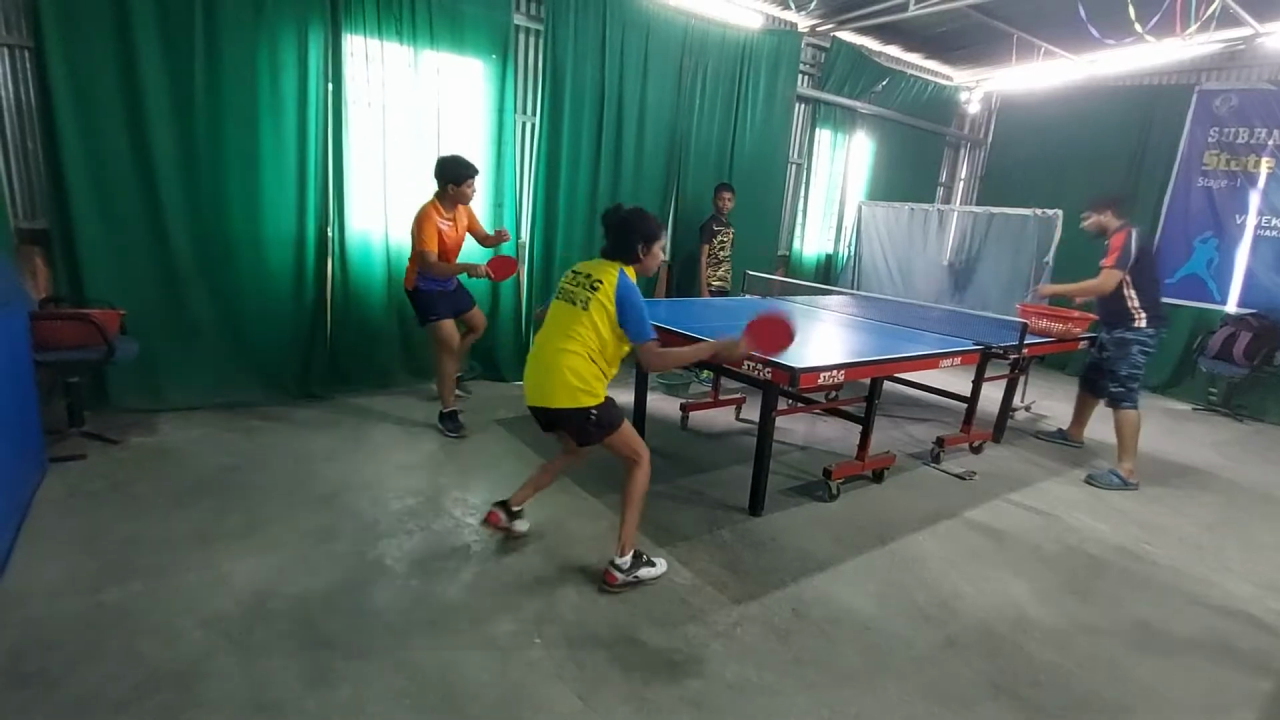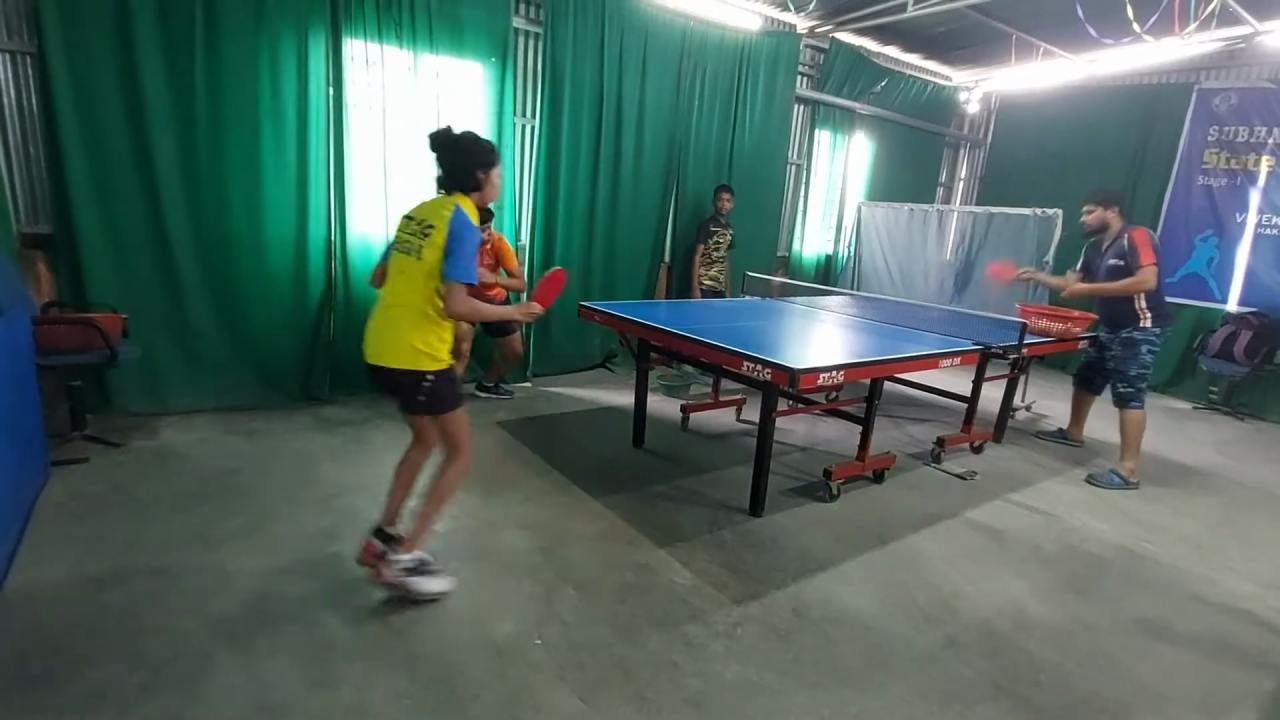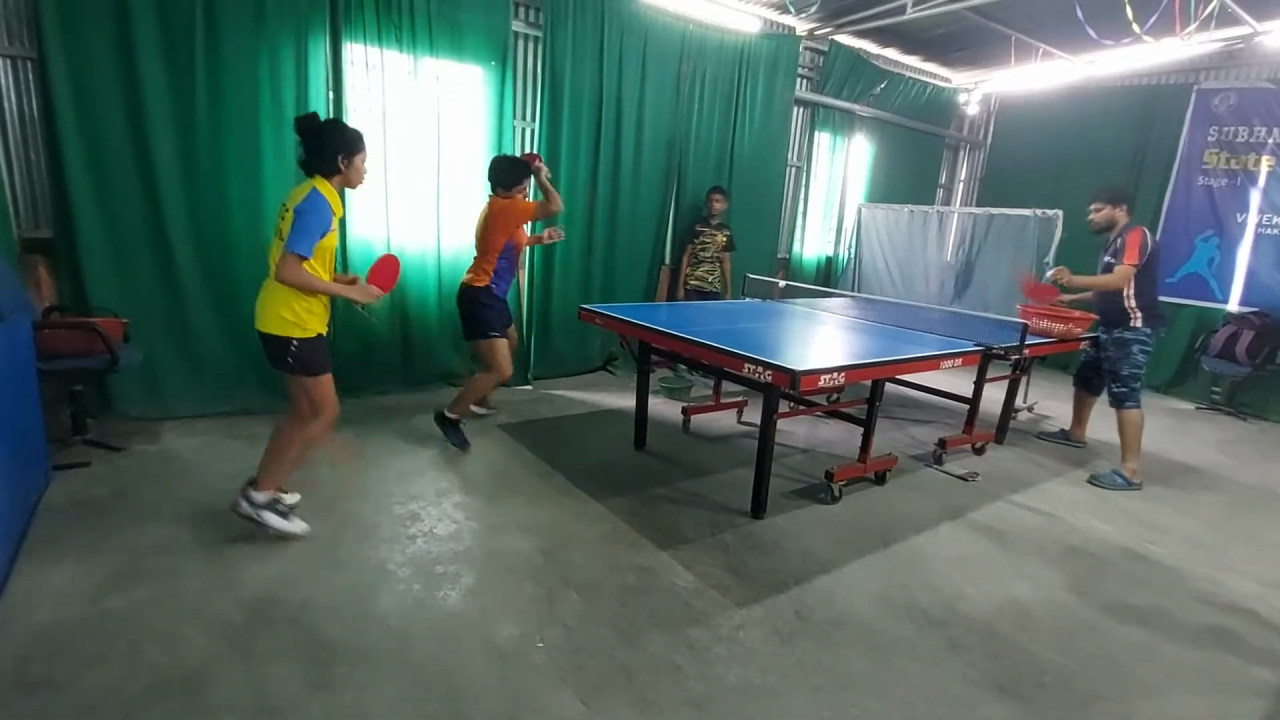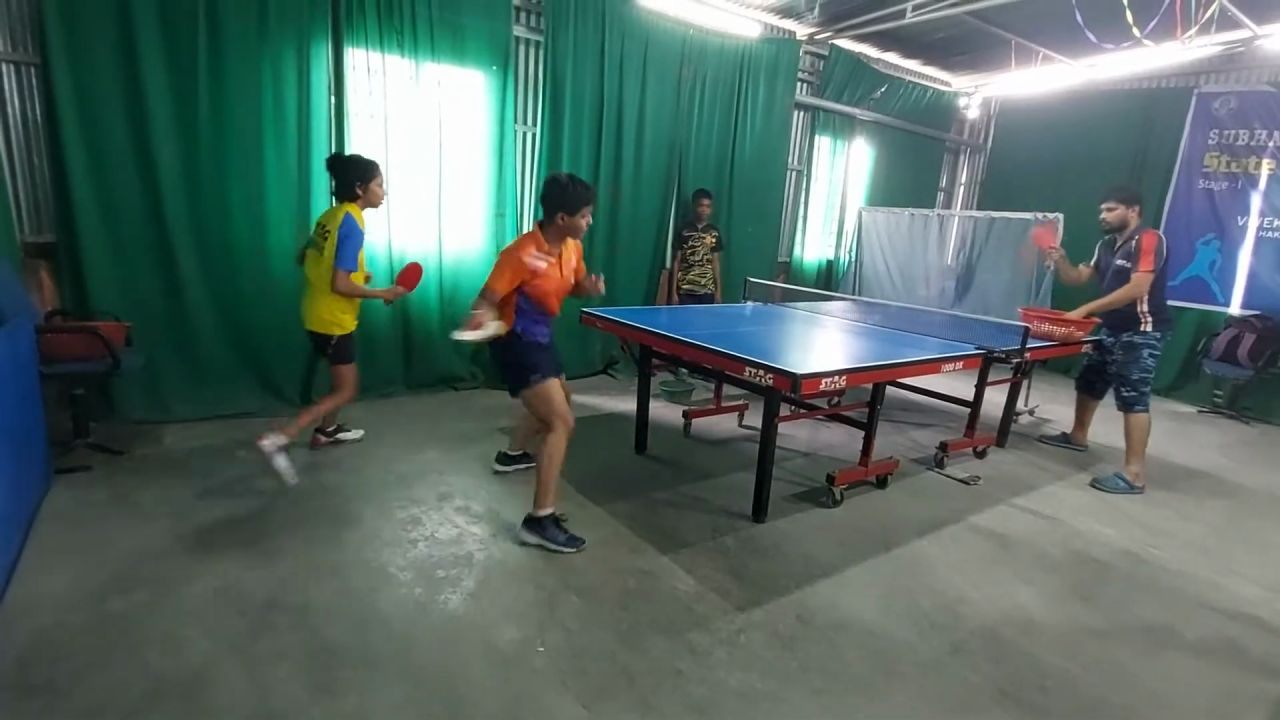
dt=0.5s
person 1, frame 1
left shoulder: (579, 271)
right shoulder: (624, 288)
right elbow: (652, 360)
right wrist: (718, 348)
left hip: (538, 386)
right hip: (575, 391)
left knee: (577, 447)
right knee: (639, 459)
left ankle: (507, 509)
right ankle: (623, 562)
person 1, frame 2
left shoulder: (417, 215)
right shoulder: (461, 224)
left elbow: (379, 278)
right elbow: (457, 305)
right wrist: (514, 312)
left hip: (383, 347)
right hip: (417, 355)
left knee: (425, 436)
right knee: (459, 451)
left ankle: (385, 534)
right ankle: (405, 559)
person 1, frame 3
left shoulder: (307, 194)
right shoulder: (318, 203)
right elbow: (287, 272)
left wrist: (334, 279)
right wrist: (349, 292)
left hip: (282, 320)
right hip: (294, 324)
left knee: (302, 407)
right knee: (324, 414)
left ankle: (265, 487)
right ankle: (261, 495)
person 1, frame 4
left shoulder: (329, 217)
right shoulder: (351, 225)
left elbow: (306, 261)
right elbow: (339, 284)
right wrist: (382, 293)
left hip: (318, 315)
right hip: (330, 321)
left knee: (343, 377)
right knee: (343, 391)
left ankle: (327, 430)
right ankle: (275, 439)
person 2, frame 1
left shoulder: (1125, 237)
right shoulder: (1119, 240)
left elbow: (1104, 285)
left wrist: (1056, 289)
right wrist: (1081, 297)
left hip: (1136, 329)
right hip: (1115, 328)
left knee: (1122, 395)
right knee: (1091, 380)
left ankle: (1126, 471)
right ankle: (1074, 432)
person 2, frame 2
left shoulder: (1138, 237)
right shoulder: (1094, 247)
left elbow: (1147, 281)
right elbow: (1070, 282)
left wrist: (1090, 288)
right wrist: (1038, 277)
left hip: (1139, 330)
right hip: (1110, 329)
left knee: (1128, 395)
right knee: (1085, 379)
left ankle: (1127, 471)
right ankle: (1074, 431)
person 2, frame 3
left shoulder: (1136, 236)
right shoulder: (1112, 241)
left elbow: (1119, 281)
left wrist: (1073, 280)
right wrist: (1073, 297)
left hip: (1134, 329)
right hip: (1109, 327)
left knee: (1124, 394)
right knee: (1086, 379)
left ankle: (1130, 471)
right ankle: (1076, 432)
person 2, frame 4
left shoulder: (1149, 240)
right shoulder: (1107, 245)
left elbow: (1136, 289)
right elbow: (1078, 277)
left wrist: (1085, 310)
right wrist: (1060, 260)
left hip: (1141, 333)
right hip: (1111, 331)
left knee: (1133, 399)
right knee: (1088, 383)
left ankle: (1133, 475)
right ankle: (1078, 436)
person 3, frame 1
left shoulder: (462, 209)
right shoulder: (427, 217)
left elbow: (482, 238)
right elbow: (429, 266)
left wrist: (497, 237)
right wrist: (467, 268)
left hip: (449, 282)
right hip: (425, 287)
left knee: (478, 324)
right knee: (450, 343)
left ankle: (450, 378)
right ankle: (447, 412)
person 3, frame 2
left shoulder: (497, 243)
left elbow: (520, 283)
left wrist: (492, 278)
left hip: (495, 301)
left knee: (514, 353)
right knee: (461, 347)
left ankle: (488, 383)
person 3, frame 3
left shoulder: (497, 209)
right shoulder: (505, 209)
right elbow: (555, 208)
left wrist: (540, 238)
right wrist: (543, 179)
left hip: (492, 293)
right hip: (481, 296)
left knee: (508, 346)
right knee: (502, 370)
left ankle: (476, 397)
right ankle: (451, 416)
person 3, frame 4
left shoulder: (572, 246)
right shoulder: (521, 254)
left elbow: (573, 287)
right elbow: (487, 298)
left wrist: (593, 286)
right wrist: (482, 314)
left hip: (541, 342)
right hip: (517, 344)
left knee: (555, 403)
right knee: (561, 421)
left ankle: (513, 454)
right ankle: (539, 521)
